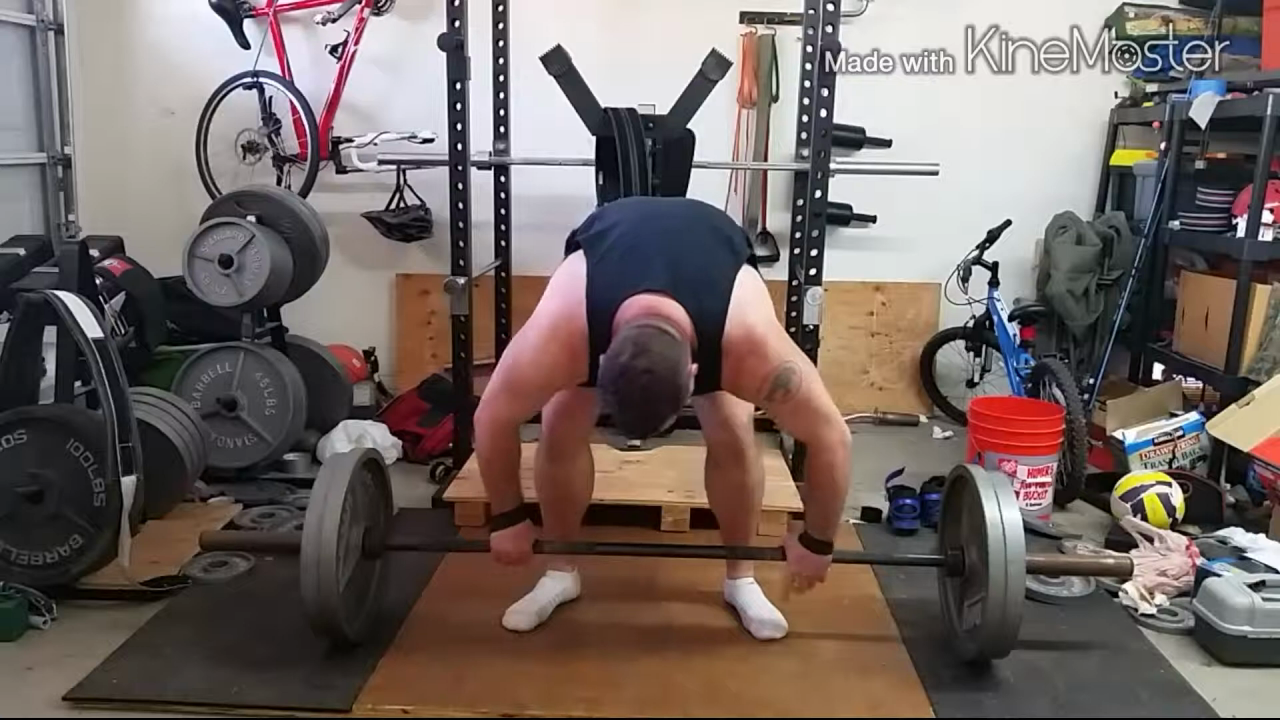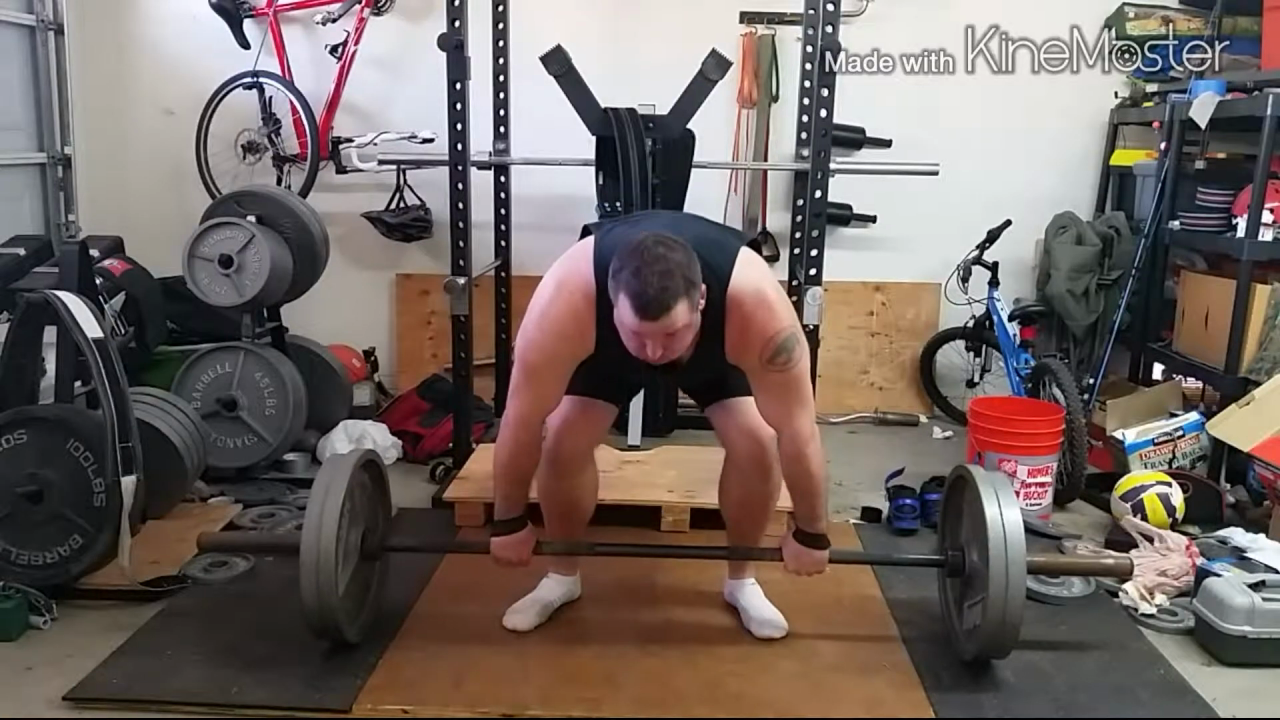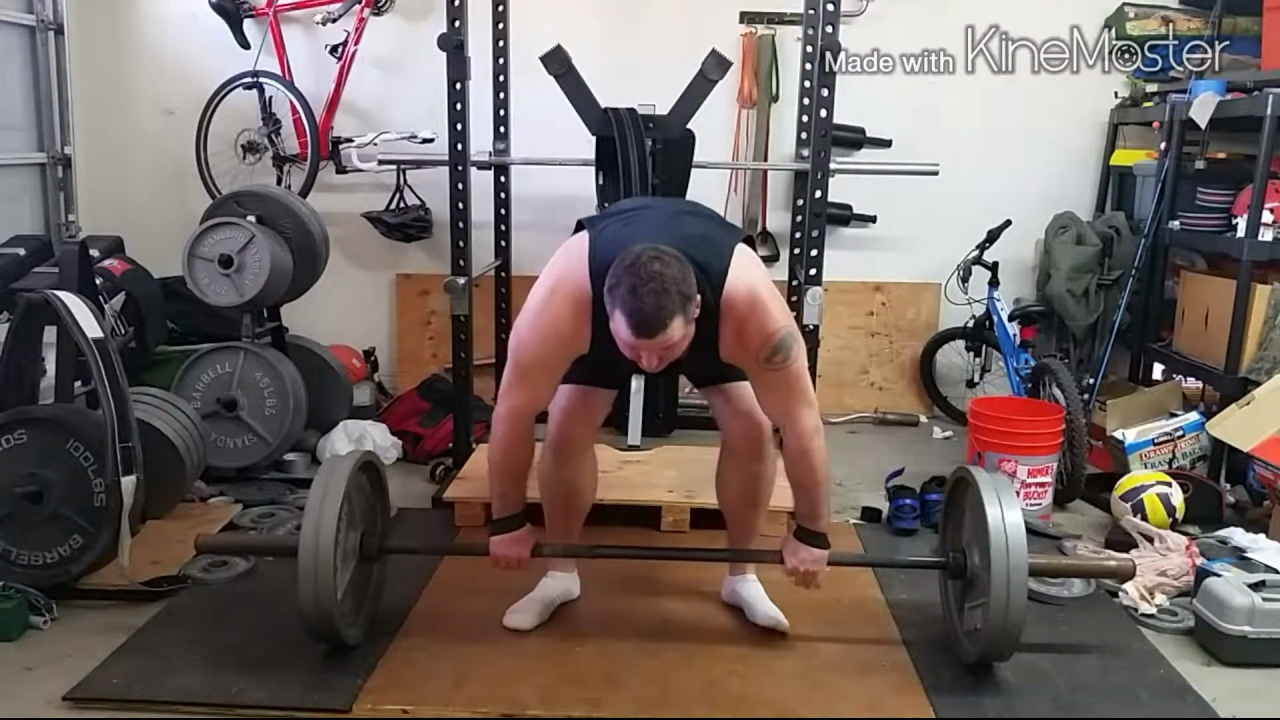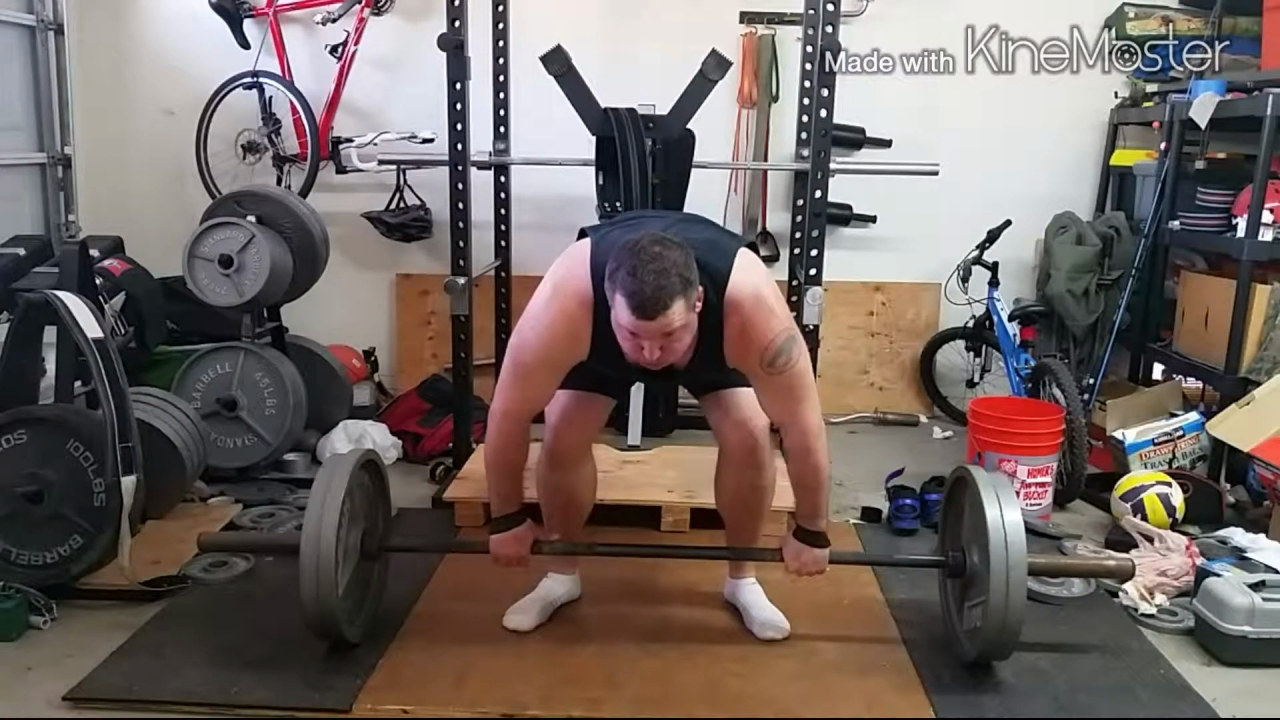
dt=1s
person 1, frame 1
left shoulder: (751, 345)
right shoulder: (559, 336)
left elbow: (831, 438)
right elbow: (492, 418)
left wrist: (815, 542)
right wrist: (507, 518)
left knee: (733, 436)
right knee: (559, 428)
left ankle: (740, 576)
right ankle: (560, 571)
person 1, frame 2
left shoulder: (755, 304)
right shoulder: (567, 301)
left elbow: (796, 430)
right elbow: (524, 419)
left wrist: (810, 533)
right wrist: (509, 523)
left knee: (758, 446)
right knee: (563, 443)
left ankle: (741, 579)
right ankle: (562, 575)
person 1, frame 3
left shoulder: (749, 307)
right shoulder: (562, 302)
left elbow: (800, 423)
right elbow: (514, 413)
left wrist: (811, 534)
right wrist: (507, 522)
left knee: (751, 429)
right knee: (567, 430)
left ankle: (741, 576)
right ankle: (561, 572)
person 1, frame 4
left shoulder: (751, 310)
right shoulder: (565, 305)
left elbow: (802, 424)
right elbow: (508, 412)
left wrist: (810, 532)
right wrist: (507, 520)
left knee: (749, 436)
right knee: (563, 436)
left ankle: (742, 578)
right ankle: (561, 573)
